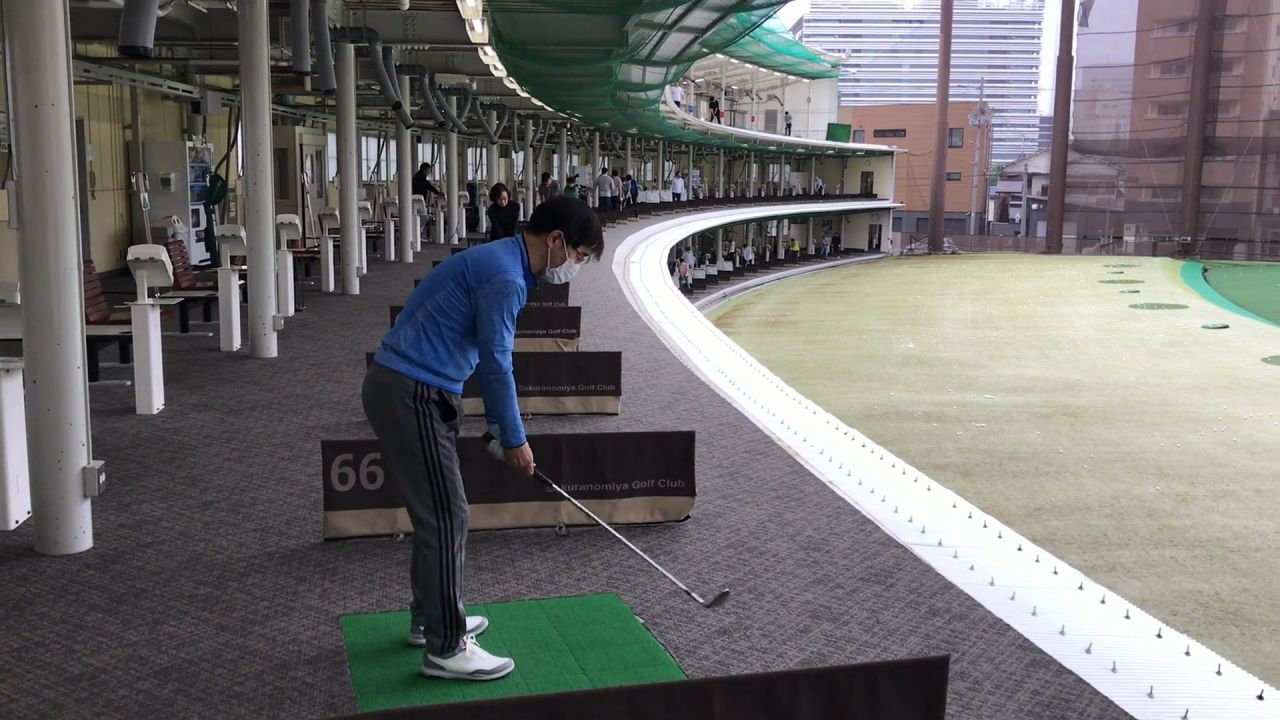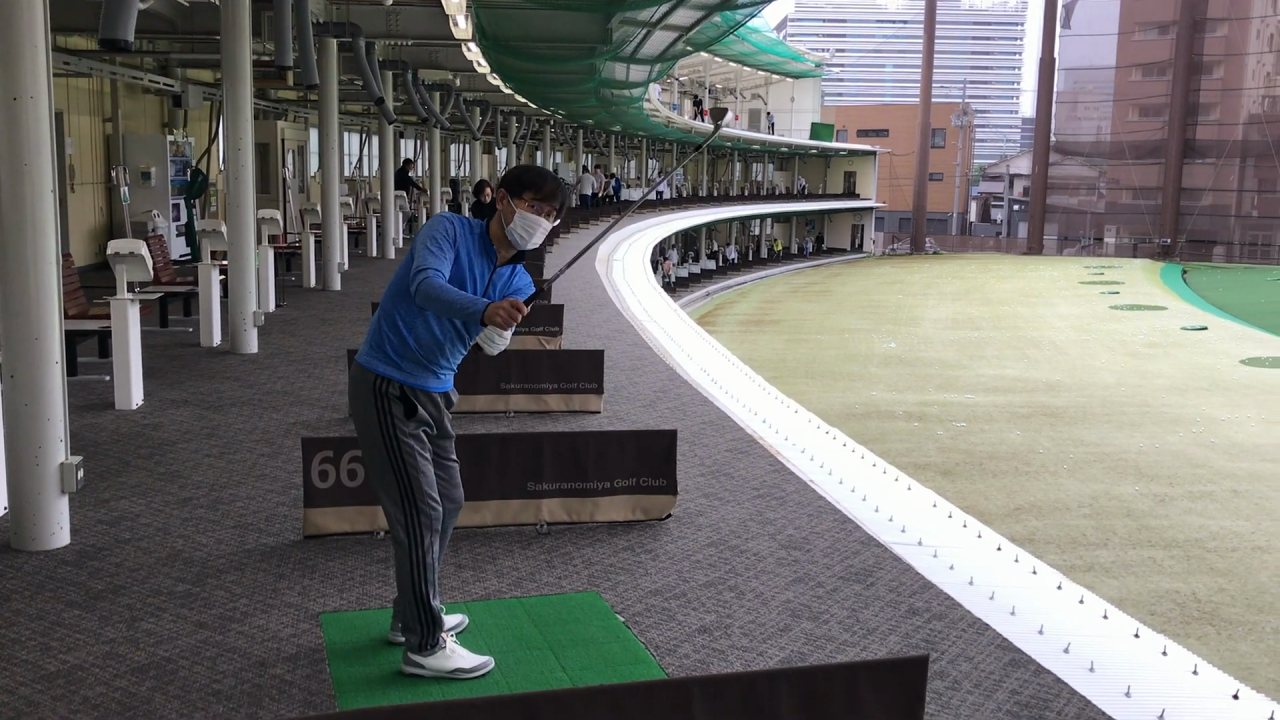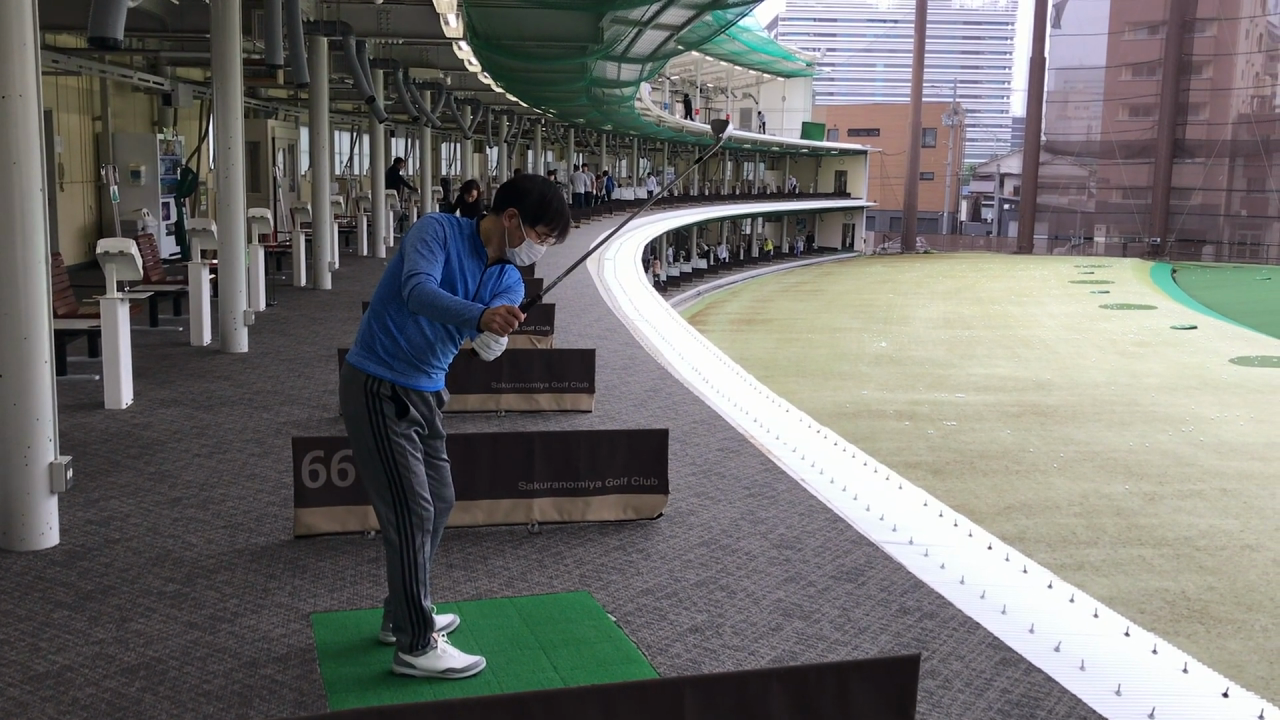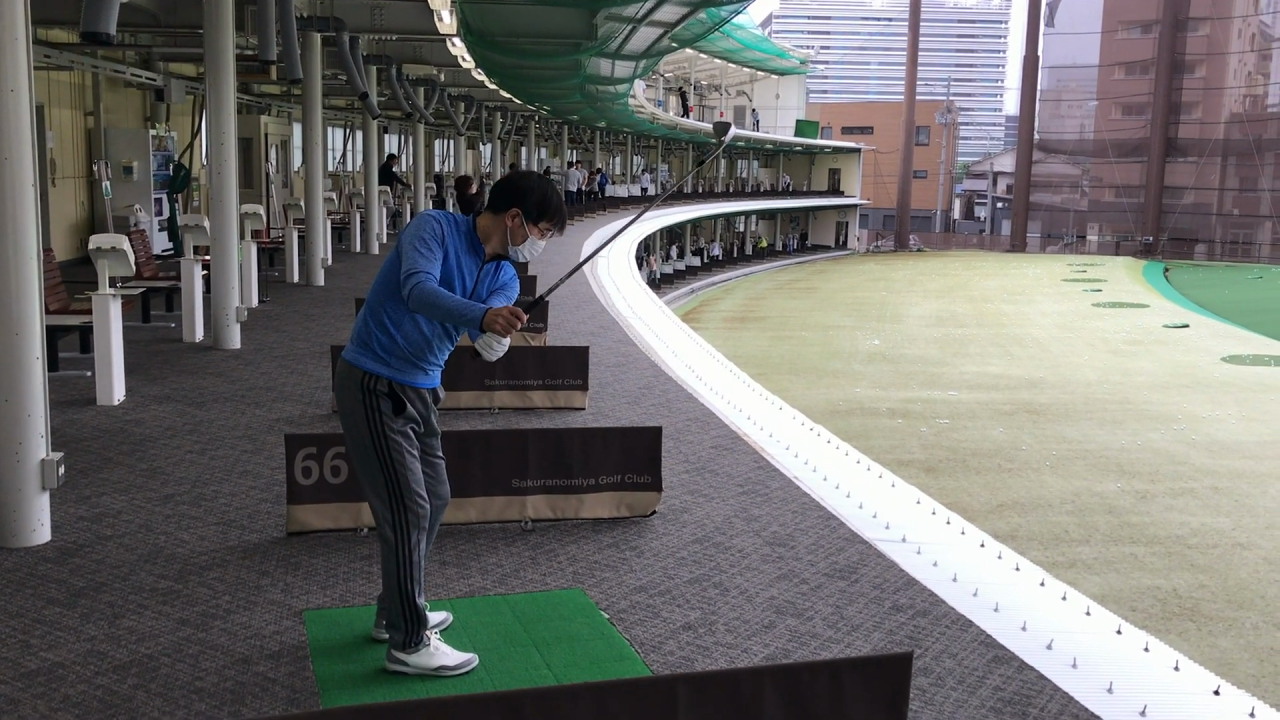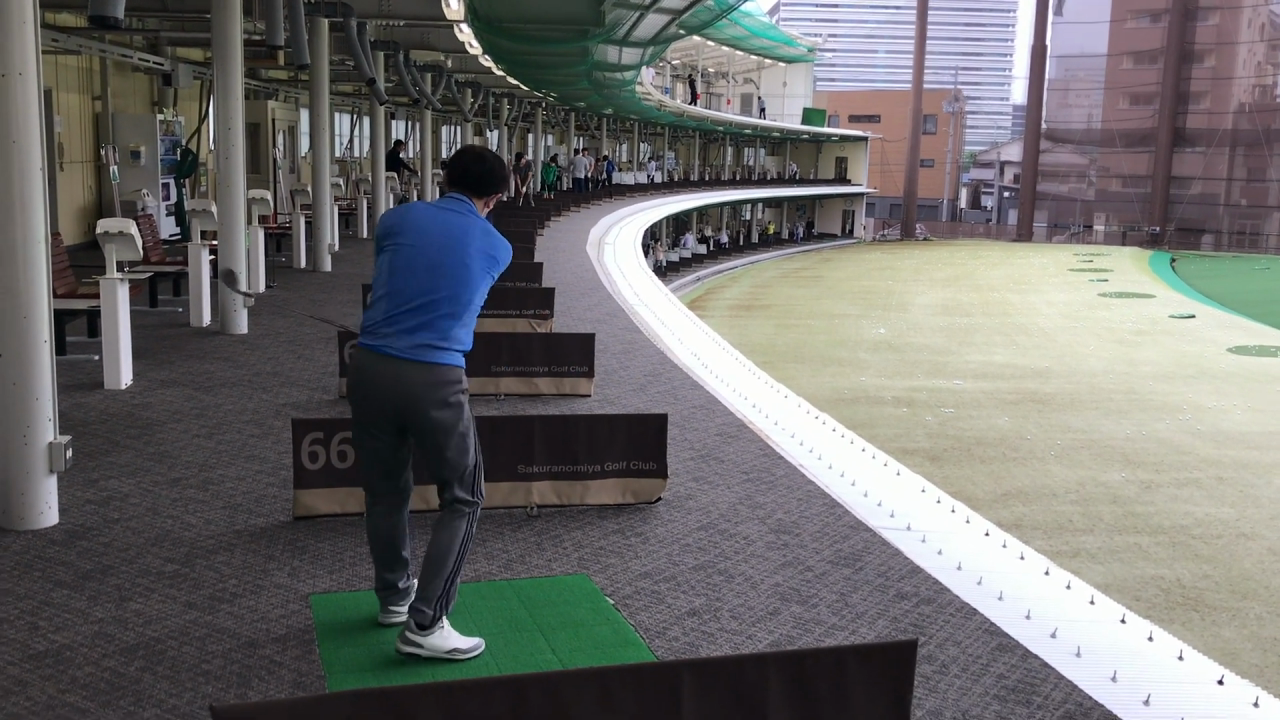
dt=1s
person 1, frame 1
left shoulder: (504, 266)
right shoulder: (504, 276)
left elbow: (492, 358)
right elbow: (495, 364)
left wrist: (502, 428)
right wrist: (516, 439)
left hip: (403, 388)
right hip: (411, 394)
left knee: (439, 510)
right knee: (446, 517)
left ankle: (431, 617)
right ankle: (445, 648)
person 1, frame 2
left shoulder: (520, 283)
right shoulder: (448, 230)
left elbow: (496, 331)
right elbow: (426, 285)
left wrist: (498, 329)
right wrist: (485, 309)
left hip: (435, 391)
right hip: (386, 386)
left knee: (447, 502)
right knee: (420, 512)
left ankle: (414, 614)
right ankle: (424, 646)
person 1, frame 3
left shoulder: (509, 282)
right shoulder: (437, 230)
left elbow: (489, 329)
right elbow: (418, 290)
left wrist: (493, 335)
right wrist: (480, 316)
left hip: (425, 391)
right hip: (377, 386)
left knee: (437, 503)
right knee: (411, 512)
left ankle: (404, 615)
right ankle: (416, 645)
person 1, frame 4
left shoulder: (504, 278)
right shoulder: (433, 227)
left elbow: (485, 328)
right elbow: (418, 290)
left wrist: (497, 335)
right wrist: (484, 316)
left hip: (420, 389)
right hip: (373, 384)
left knee: (432, 500)
right knee: (408, 510)
left ankle: (397, 612)
right ankle: (408, 643)
person 1, frame 5
left shoulder: (397, 218)
right shoulder: (499, 248)
left hip: (370, 368)
right hip: (438, 378)
left knee: (385, 491)
right knee: (462, 500)
left ankle: (394, 597)
right ankle: (425, 621)
